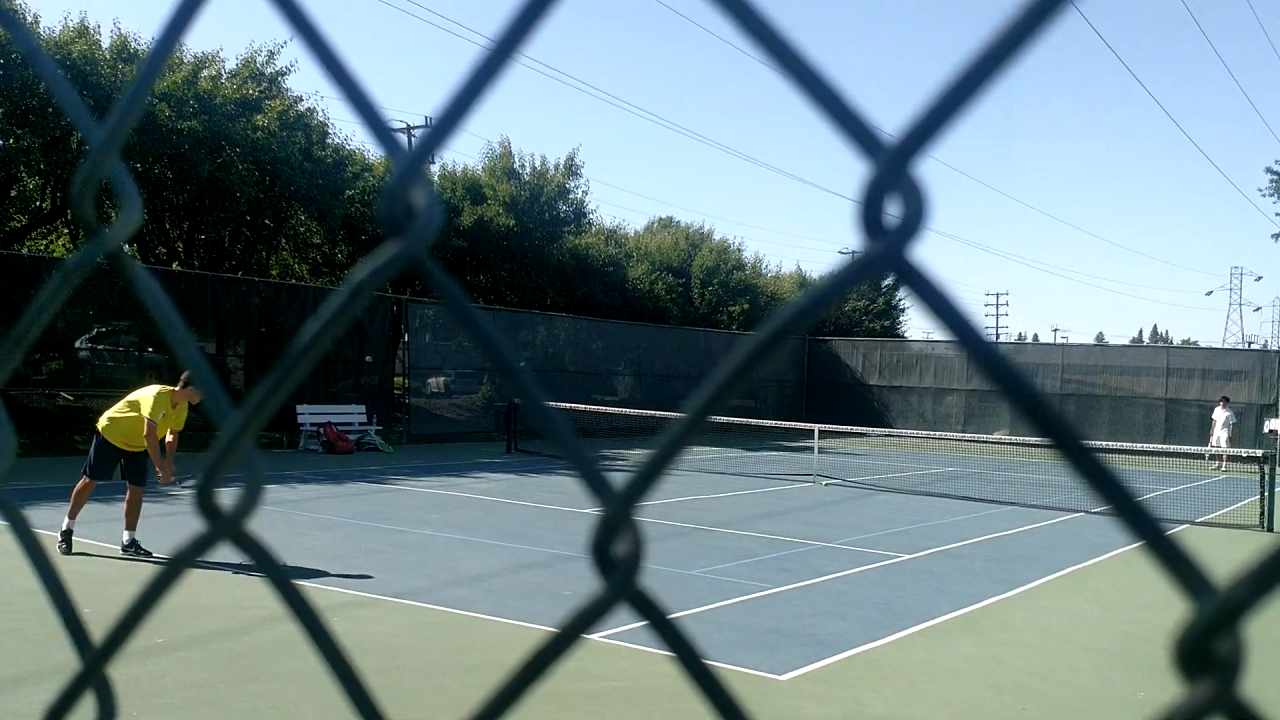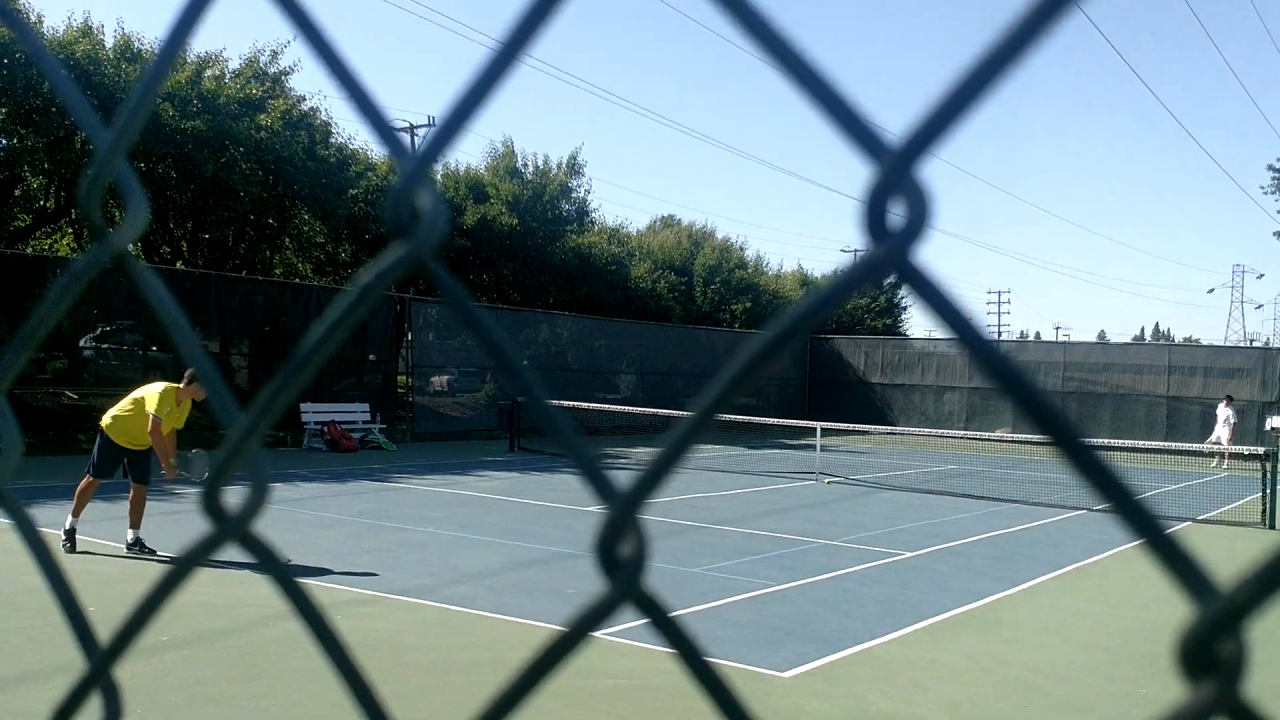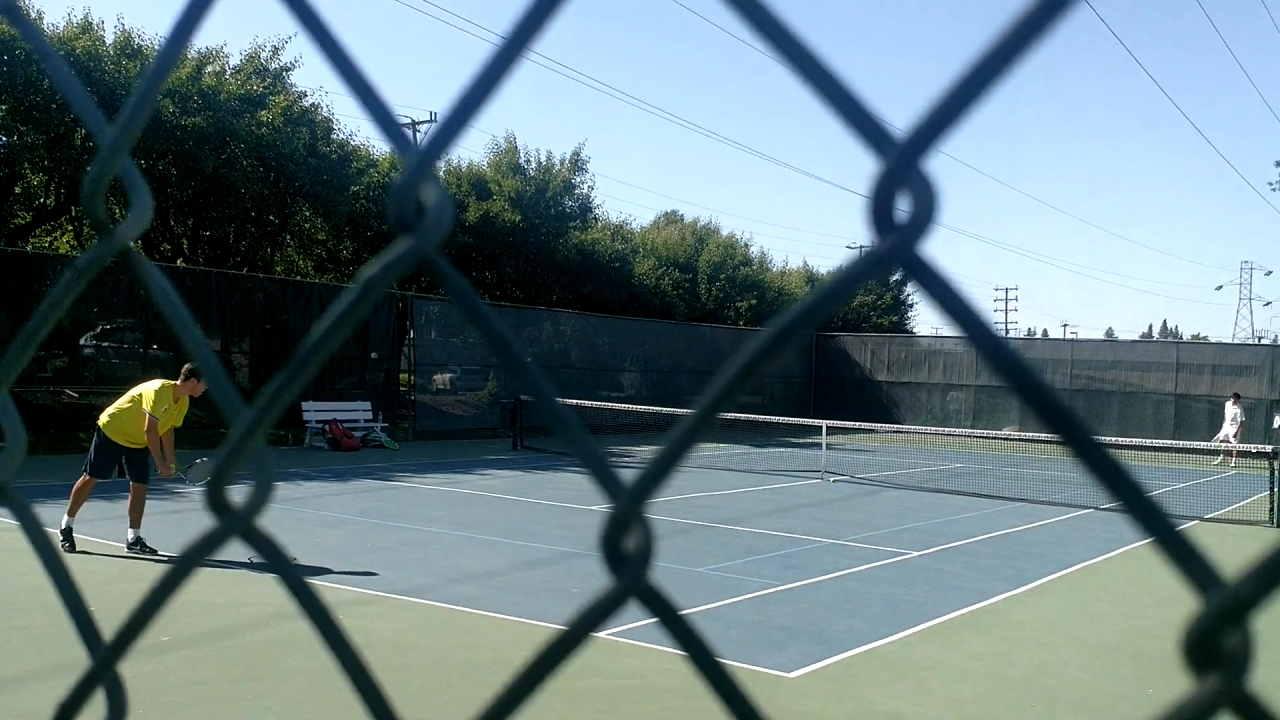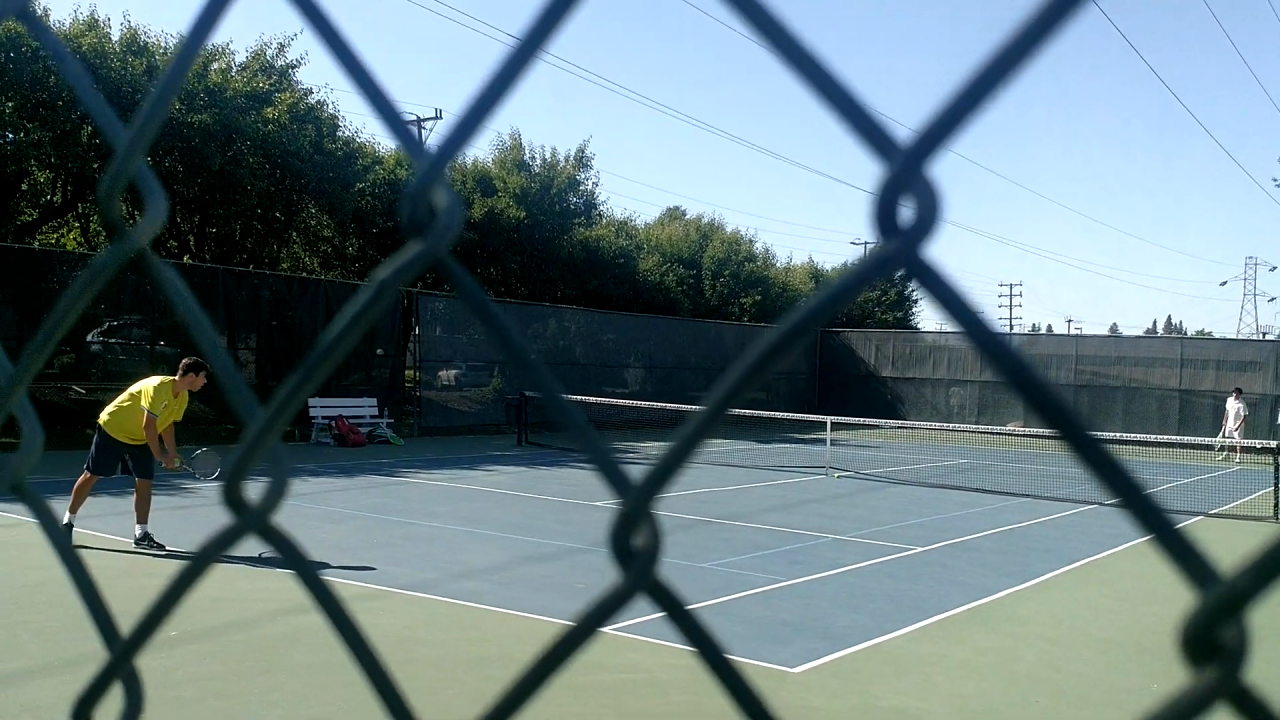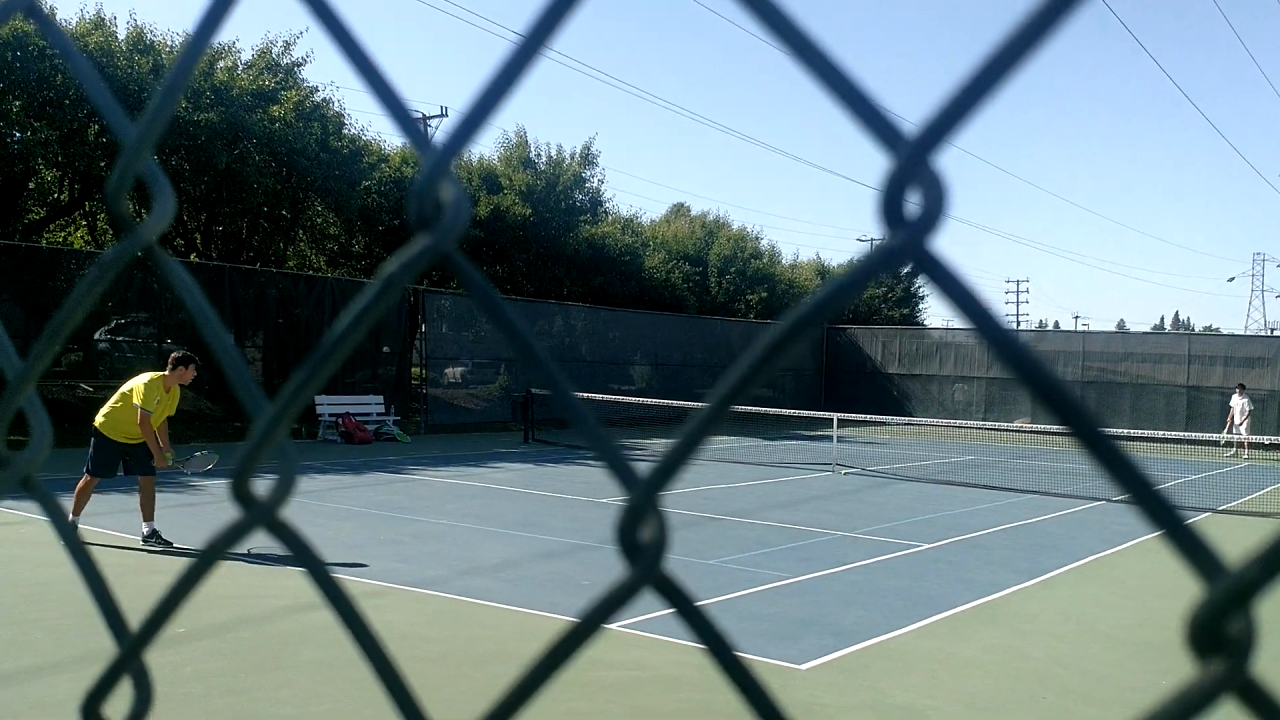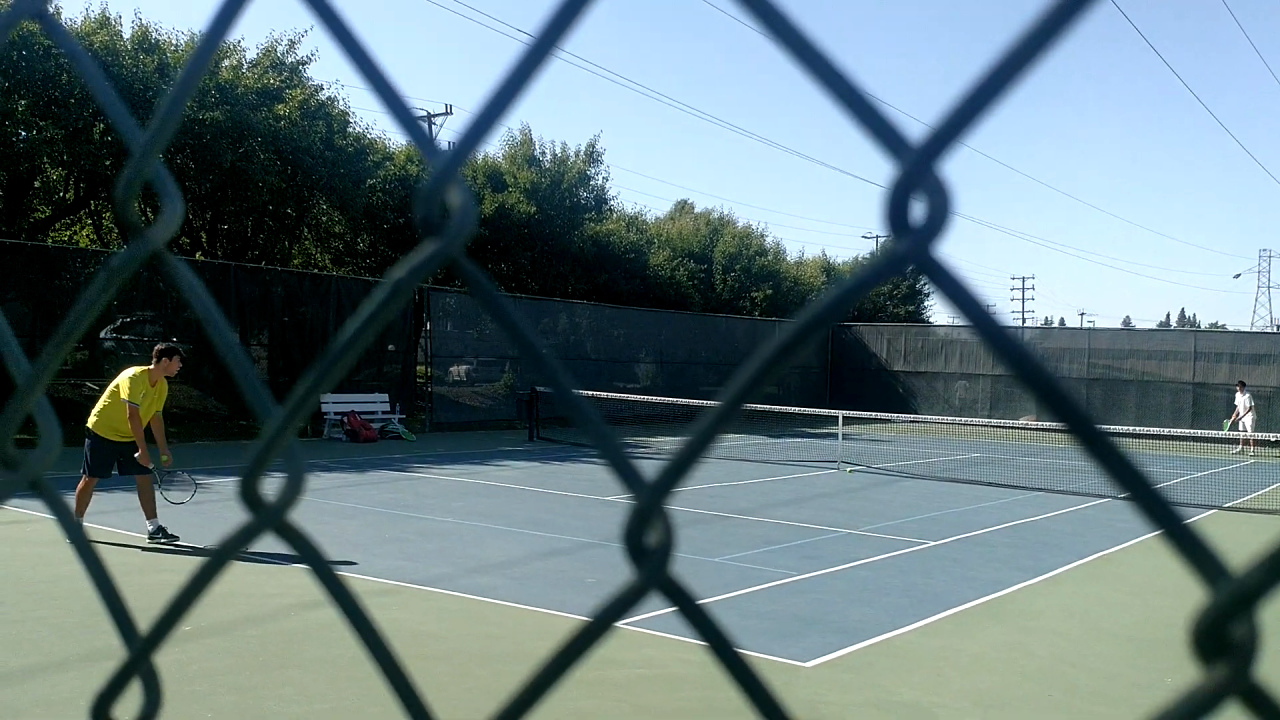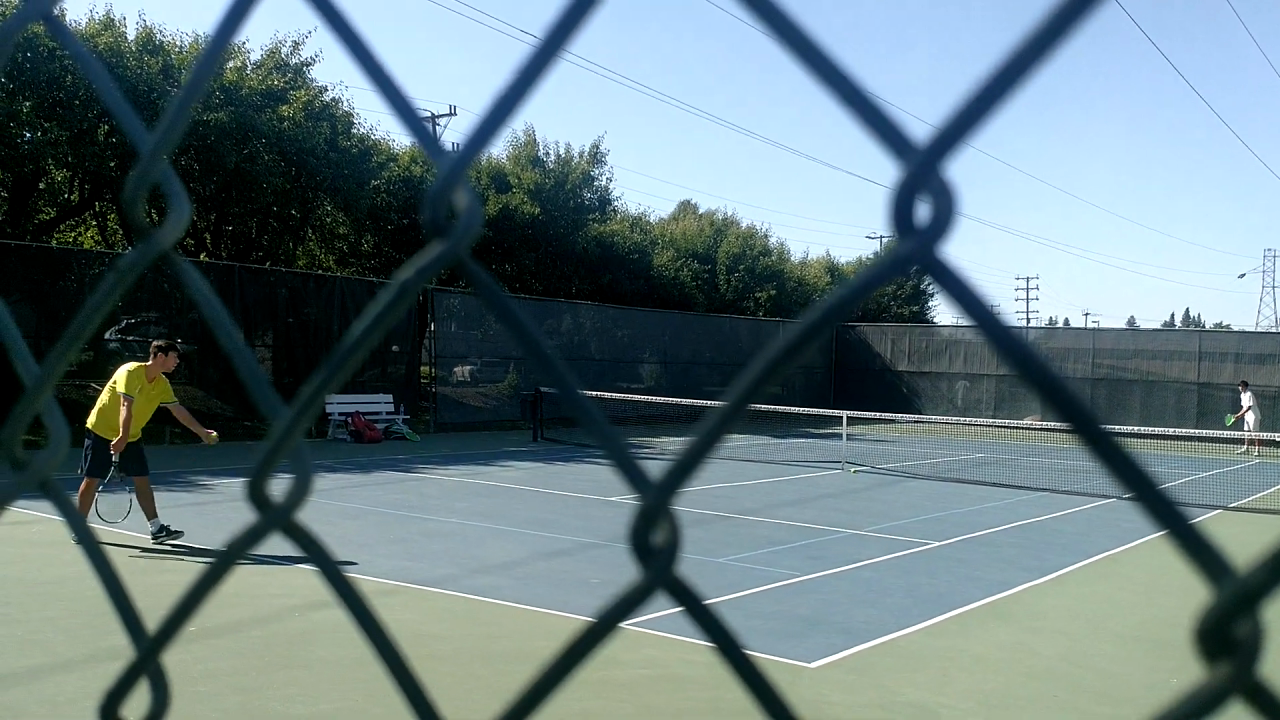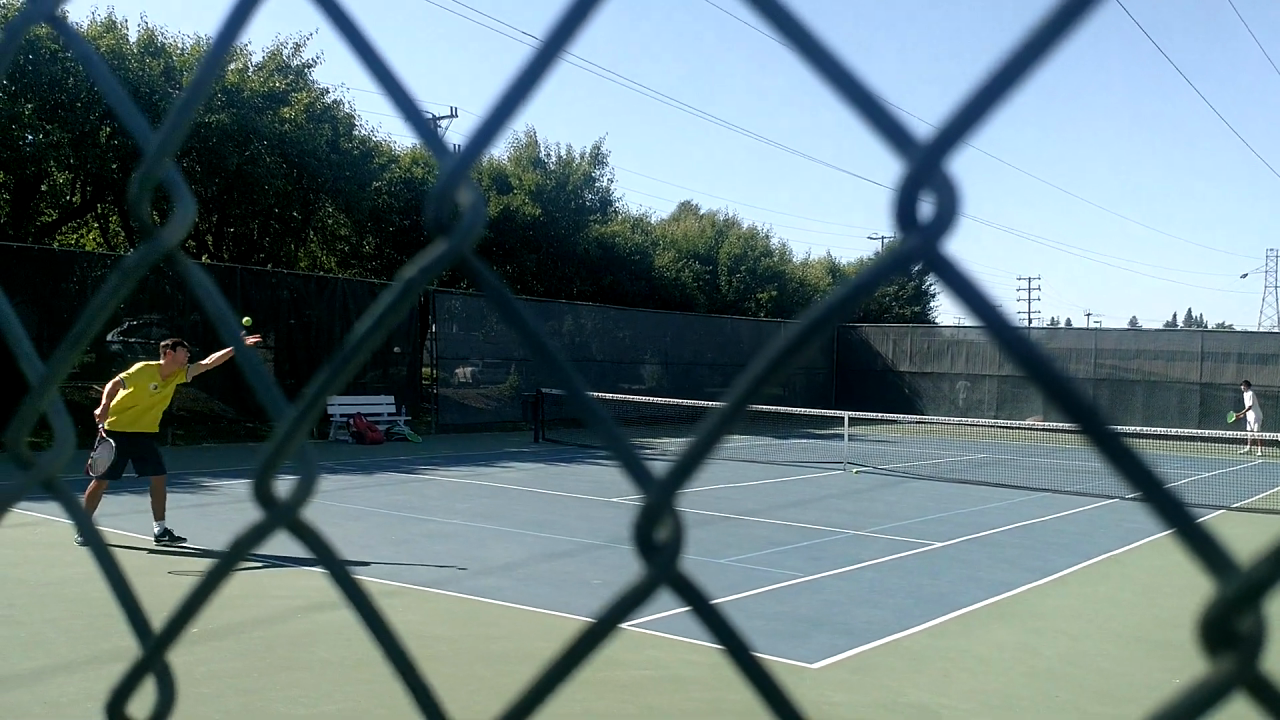
dt=0.2s
person 1, frame 1
left shoulder: (182, 407)
right shoulder: (157, 396)
left elbow: (172, 433)
right elbow: (149, 435)
left wrist: (170, 461)
right wrist: (161, 468)
left hip: (137, 446)
right hip: (110, 435)
left knee: (137, 489)
right knee: (89, 481)
left ankle: (128, 541)
right ankle: (67, 529)
person 1, frame 2
left shoulder: (185, 404)
right shoulder: (161, 393)
left elbow: (170, 430)
right elbow: (154, 432)
left wrist: (172, 461)
right wrist: (166, 465)
left hip: (141, 444)
right hip: (114, 433)
left knee: (140, 487)
right knee: (93, 480)
left ankle: (133, 539)
right ankle: (70, 528)
person 1, frame 3
left shoulder: (183, 402)
right shoulder: (158, 391)
left elbow: (167, 429)
right elbow: (150, 430)
left wrist: (171, 459)
right wrist: (160, 463)
left hip: (138, 442)
right hip: (111, 432)
left knee: (140, 486)
right knee: (90, 478)
left ankle: (134, 539)
right ankle: (66, 527)
person 1, frame 4
left shoulder: (183, 397)
right shoulder: (157, 387)
left elbow: (167, 424)
right elbow: (148, 426)
left wrist: (173, 453)
right wrist: (159, 456)
left hip: (140, 439)
right hip: (112, 430)
left knee: (145, 482)
right knee: (91, 476)
left ankle: (141, 534)
right ankle: (67, 523)
person 1, frame 5
left shoulder: (175, 391)
right shoulder: (148, 383)
left elbow: (161, 420)
right elbow: (143, 423)
left wrist: (166, 448)
right wrist: (157, 454)
left hip: (137, 438)
right hip: (109, 432)
left knee: (148, 480)
right knee: (92, 478)
left ankle: (149, 532)
right ankle: (72, 523)
person 1, frame 6
left shoulder: (162, 386)
right shoulder: (133, 377)
left elbow: (155, 418)
right elbow: (133, 416)
left wrist: (163, 448)
right wrist: (143, 450)
left hip: (130, 437)
right hip: (102, 432)
left knee: (145, 478)
right knee: (90, 479)
left ankle: (155, 529)
person 1, frame 7
left shoulder: (162, 383)
right shoulder: (130, 371)
left elbow: (179, 410)
right elbow: (126, 406)
left wrist: (203, 432)
right wrist: (123, 437)
left hip: (131, 438)
right hip: (101, 434)
left knee: (142, 480)
right knee: (92, 480)
left ankle: (157, 528)
person 1, frame 8
left shoulder: (176, 375)
right shoulder: (142, 370)
left elbow: (209, 362)
right elbow: (114, 384)
right wrist: (104, 407)
left hip: (146, 434)
right hip: (117, 431)
left knee: (159, 479)
right knee: (102, 481)
left ankle: (161, 530)
